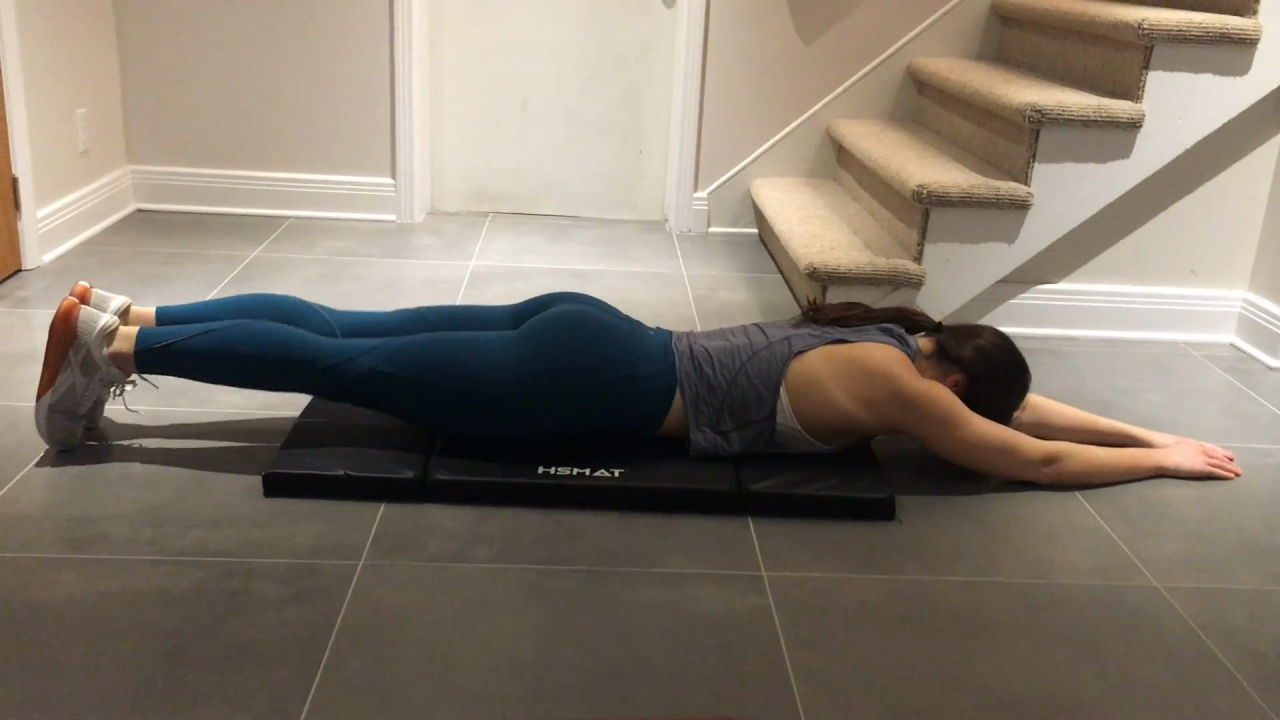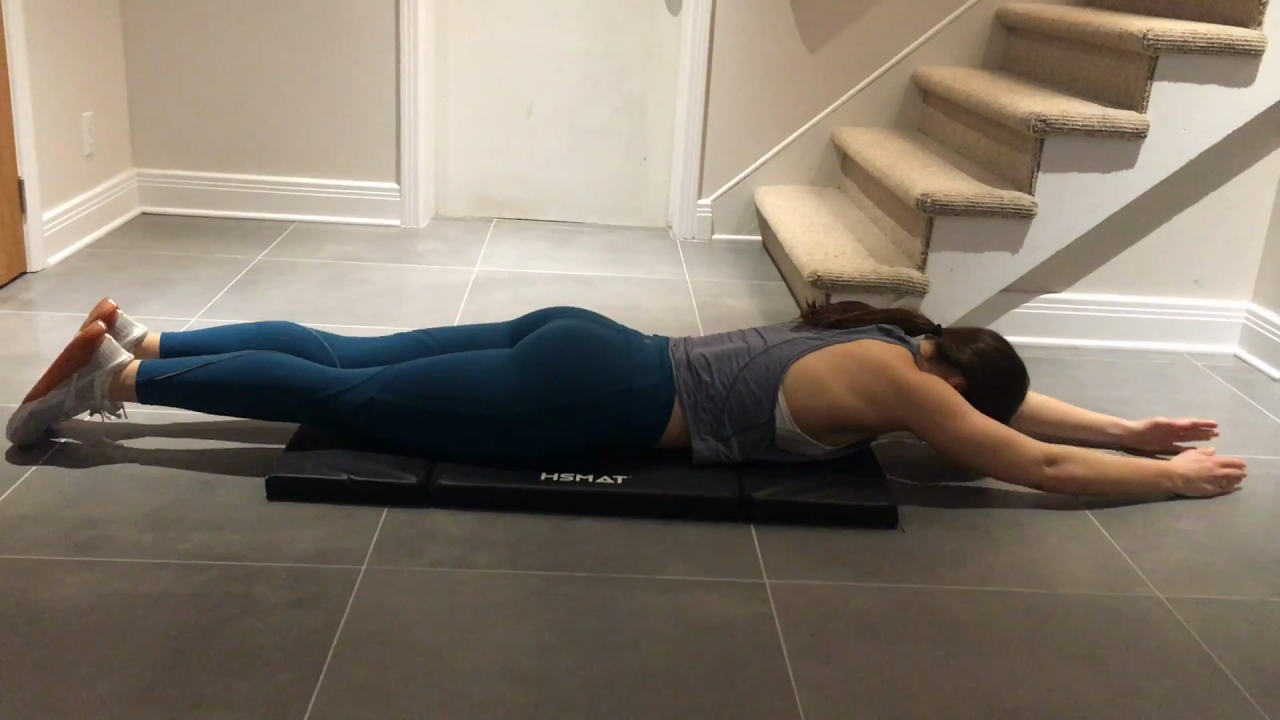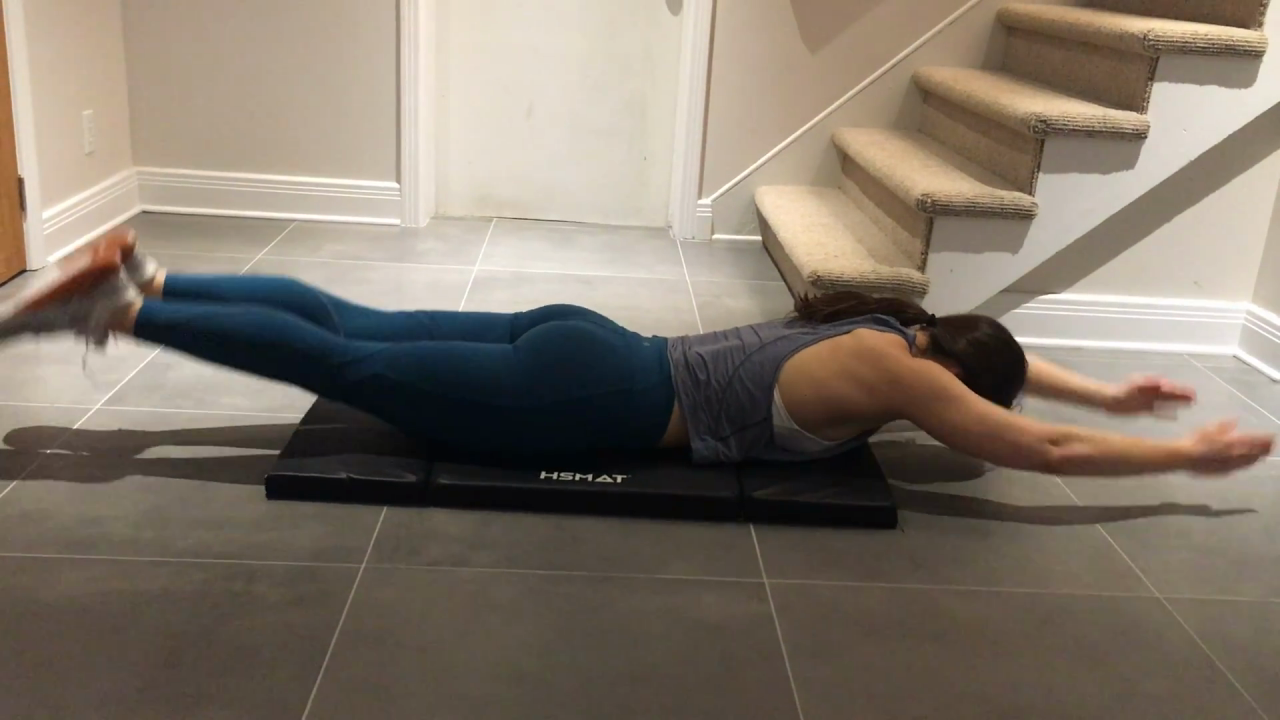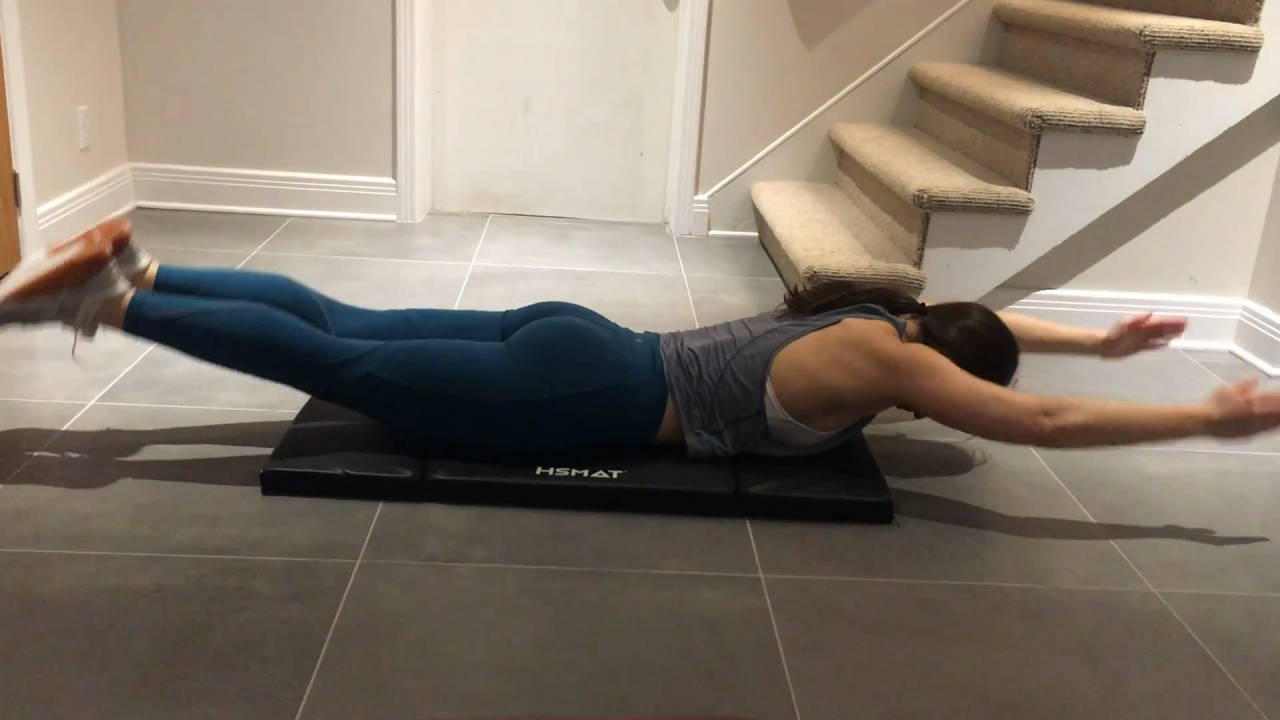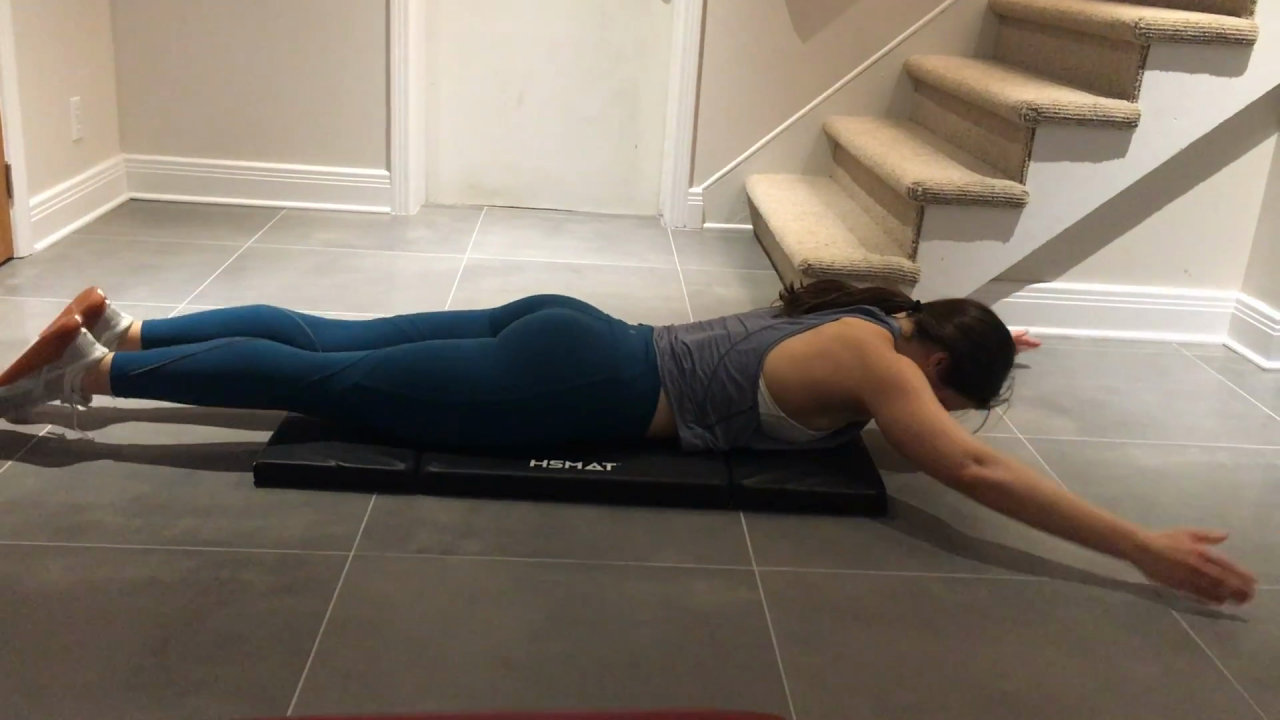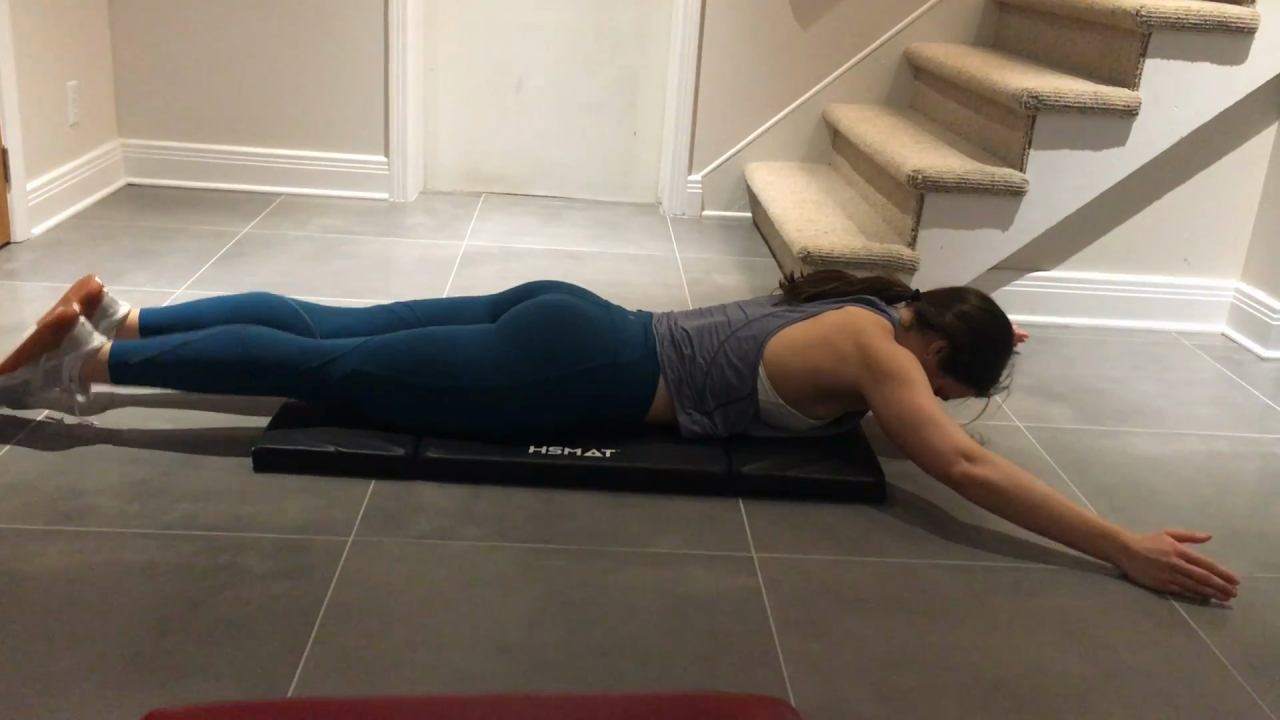
dt=0.4s
person 1, frame 1
left shoulder: (896, 343)
right shoulder: (894, 385)
left elbow: (1015, 401)
right elbow: (1031, 458)
left wrist: (1146, 429)
right wrist: (1168, 462)
left hip: (585, 337)
right hip: (587, 379)
left knee: (347, 332)
right knee: (349, 365)
left ankle: (126, 316)
right ankle: (111, 346)
person 1, frame 2
left shoulder: (897, 343)
right shoulder: (892, 382)
left elbow: (1007, 396)
right elbow: (1032, 464)
left wrist: (1132, 427)
right wrist: (1175, 479)
left hip: (581, 348)
right hip: (586, 392)
left knee: (349, 357)
right knee: (346, 397)
left ankle: (137, 340)
right ankle: (119, 378)
person 1, frame 3
left shoulder: (890, 331)
right shoulder: (890, 375)
left elbow: (993, 356)
right elbow: (1038, 448)
left wrist: (1112, 395)
left hip: (579, 350)
right hip: (583, 400)
left knee: (351, 330)
right knee: (345, 369)
left ankle: (137, 274)
right ankle: (117, 305)
person 1, frame 4
left shoulder: (877, 312)
right shoulder: (882, 362)
left elbow: (979, 328)
right elbow: (1035, 420)
left wrist: (1095, 338)
left hip: (571, 342)
right hip: (575, 394)
left knee: (340, 327)
right knee: (336, 363)
left ankle: (132, 270)
right ankle: (109, 299)
person 1, frame 5
left shoulder: (868, 319)
right shoulder: (875, 368)
right elbow: (978, 470)
left wrist: (990, 337)
right wrist: (1142, 546)
left hip: (565, 339)
right hip: (571, 386)
left knee: (332, 341)
right knee: (330, 379)
left ankle: (114, 331)
person 1, frame 6
left shoulder: (867, 310)
right shoulder: (876, 354)
right elbow: (966, 468)
left wrist: (981, 328)
right wrist: (1128, 547)
left hip: (564, 324)
right hip: (572, 374)
left knee: (334, 330)
right knee: (327, 369)
left ankle: (116, 318)
